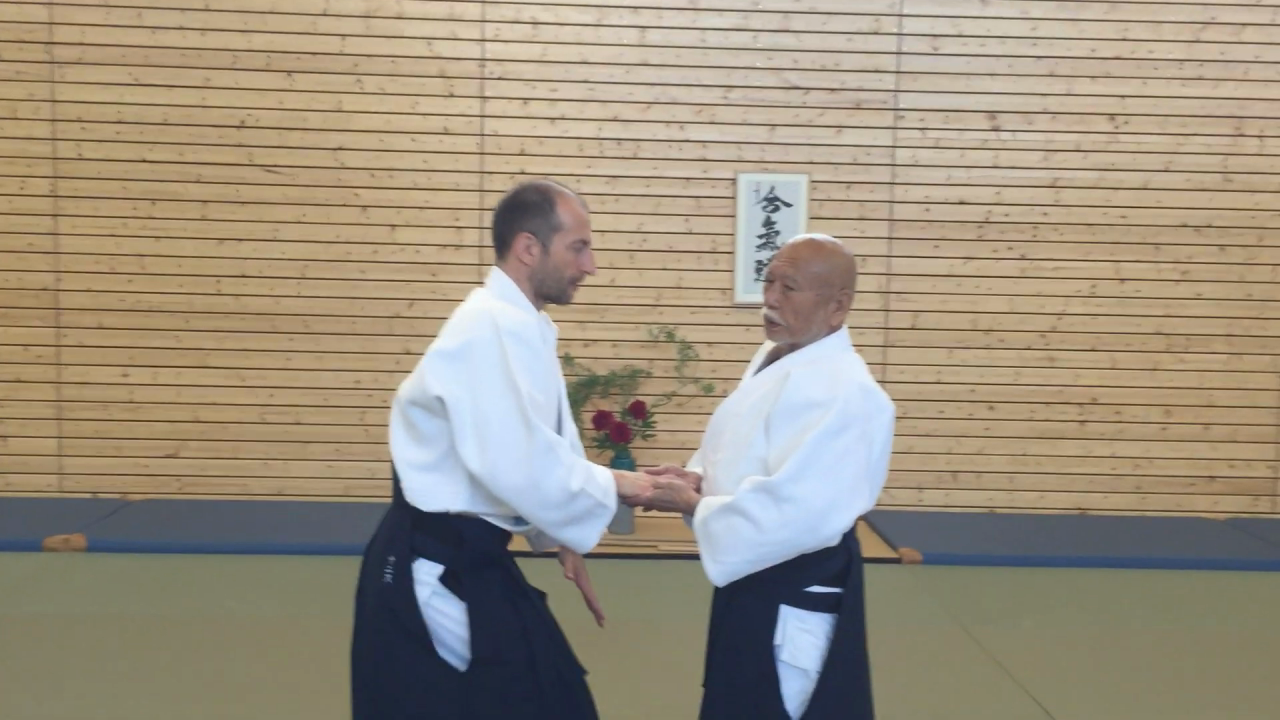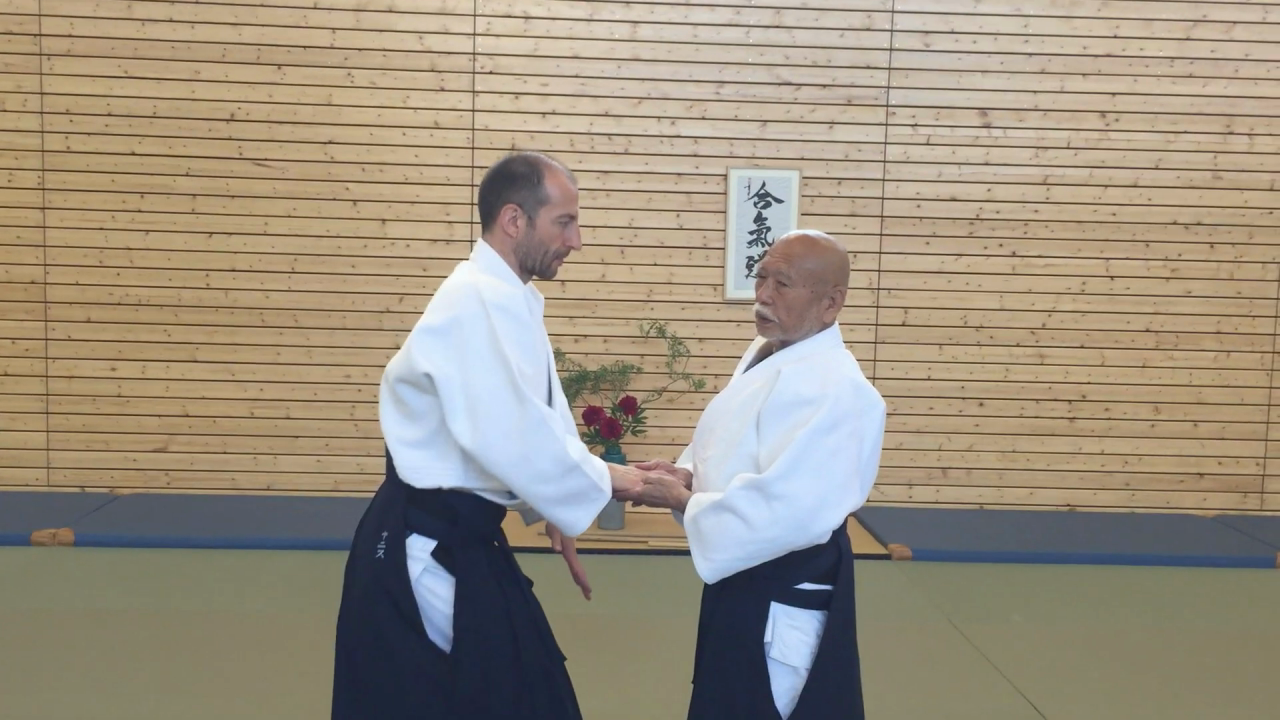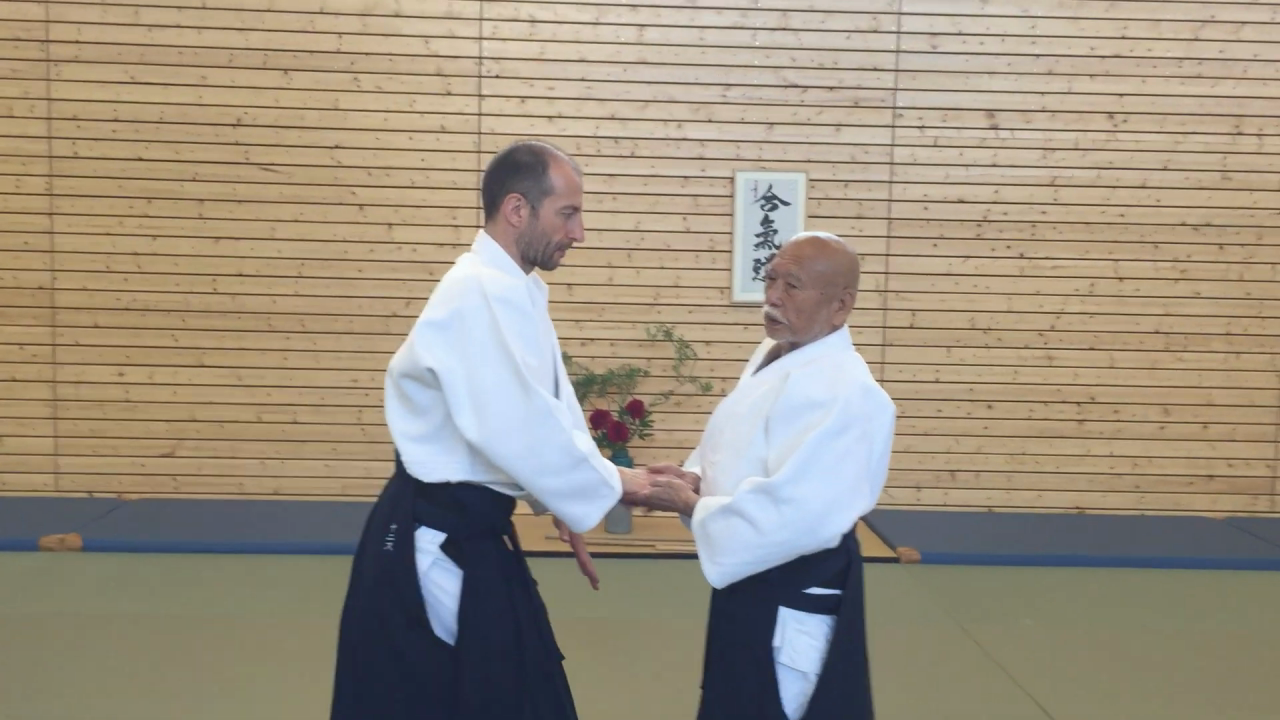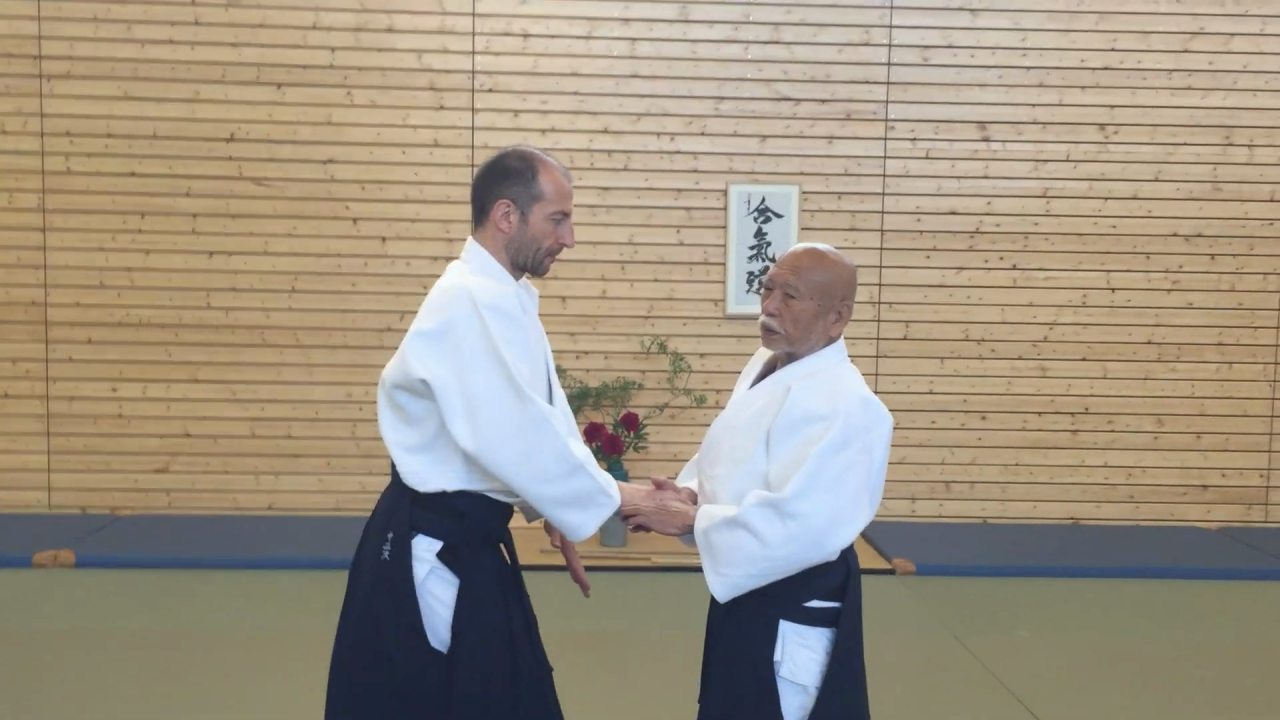
dt=0.2s
person 1, frame 1
left shoulder: (517, 325)
right shoulder: (494, 327)
left elbow: (542, 451)
right elbow: (520, 468)
left wrist: (565, 541)
right wrist: (613, 484)
left hip: (462, 562)
right hip: (432, 573)
person 1, frame 2
left shoulder: (506, 300)
right shoulder: (481, 301)
left elbow: (532, 423)
right elbow: (513, 439)
left wrist: (554, 513)
right wrist: (604, 476)
left hip: (455, 541)
right hip: (425, 550)
person 1, frame 3
left shoulder: (509, 289)
right shoulder: (482, 294)
left elbow: (541, 412)
right elbow: (520, 430)
left wrist: (567, 507)
right wrist: (613, 481)
left hip: (465, 534)
right hip: (434, 546)
person 1, frame 4
left shoulder: (501, 296)
right shoulder: (473, 302)
left elbow: (535, 421)
right elbow: (517, 438)
left wrist: (556, 514)
right wrist: (611, 495)
left hip: (463, 544)
right hip: (432, 555)
person 2, frame 1
left shoulder: (843, 392)
right shoulder: (776, 357)
left elbow: (796, 513)
left wrist: (693, 503)
right wrist: (699, 478)
left hip: (799, 593)
right hip: (755, 578)
person 2, frame 2
left shoulder: (833, 388)
right shoulder: (767, 352)
left elbow: (787, 510)
left wrist: (683, 499)
right wrist: (689, 475)
left hip: (789, 591)
right hip: (746, 574)
person 2, frame 3
left shoulder: (842, 391)
right shoulder: (773, 355)
left elbow: (795, 513)
left wrist: (690, 503)
right wrist: (696, 478)
left hip: (798, 595)
right hip: (755, 579)
person 2, frame 4
left shoulder: (841, 404)
right shoulder: (766, 367)
left elbow: (802, 526)
left wrist: (691, 519)
right wrist: (691, 493)
left hip: (796, 608)
right hip: (752, 594)
